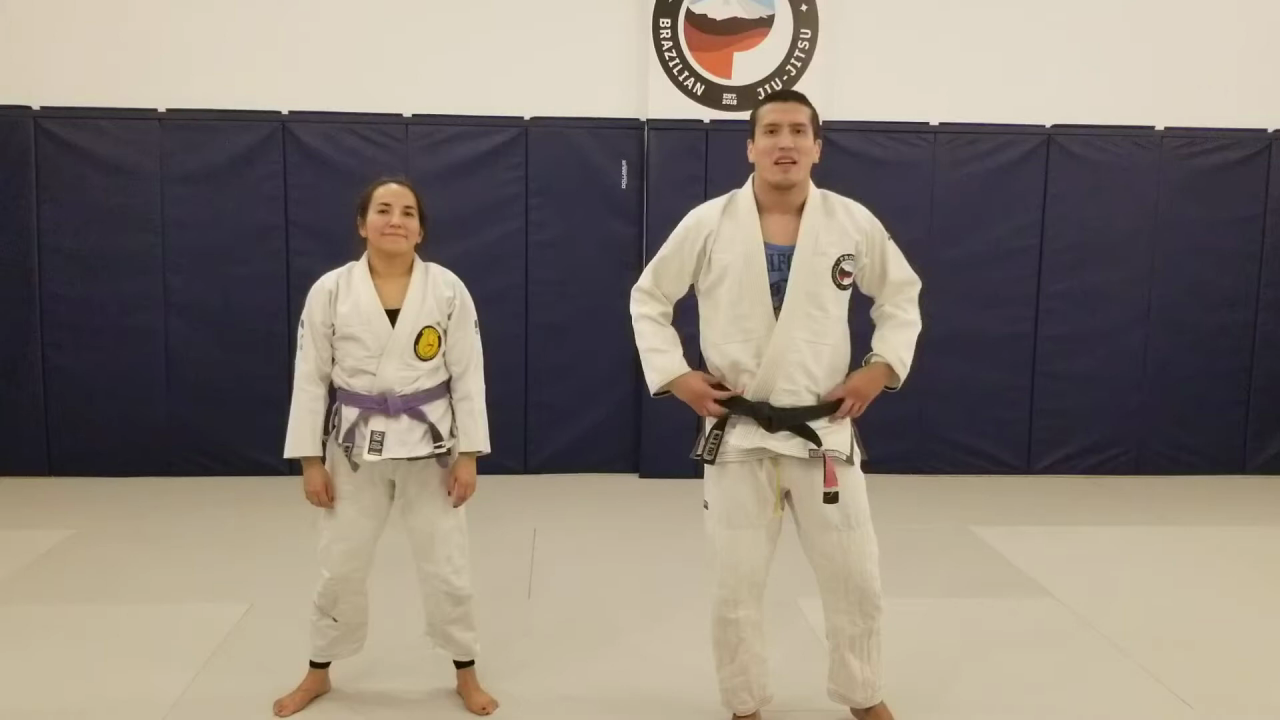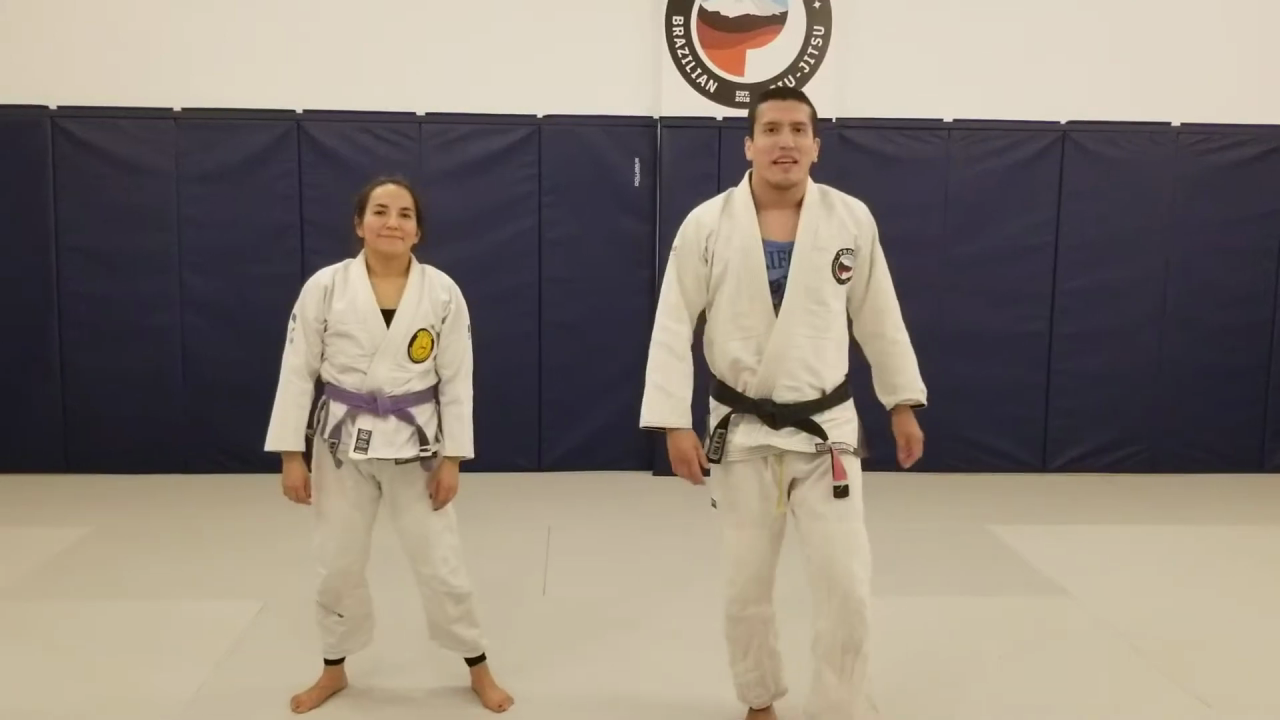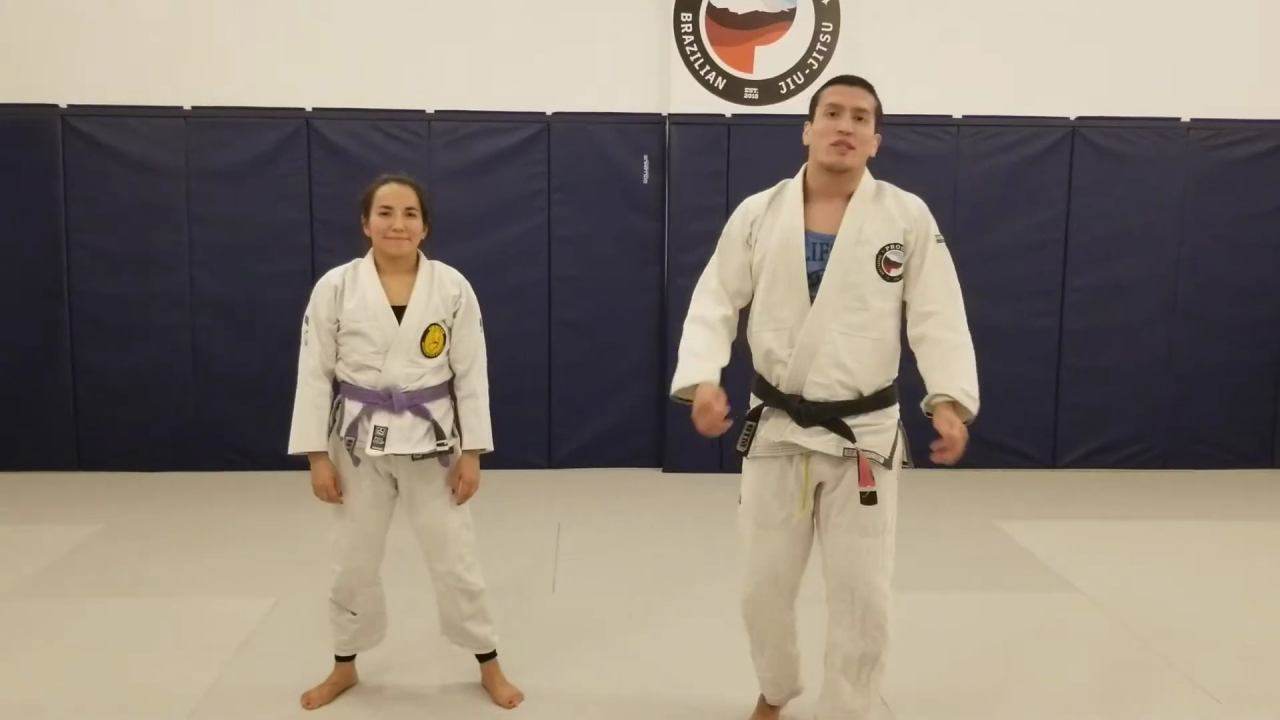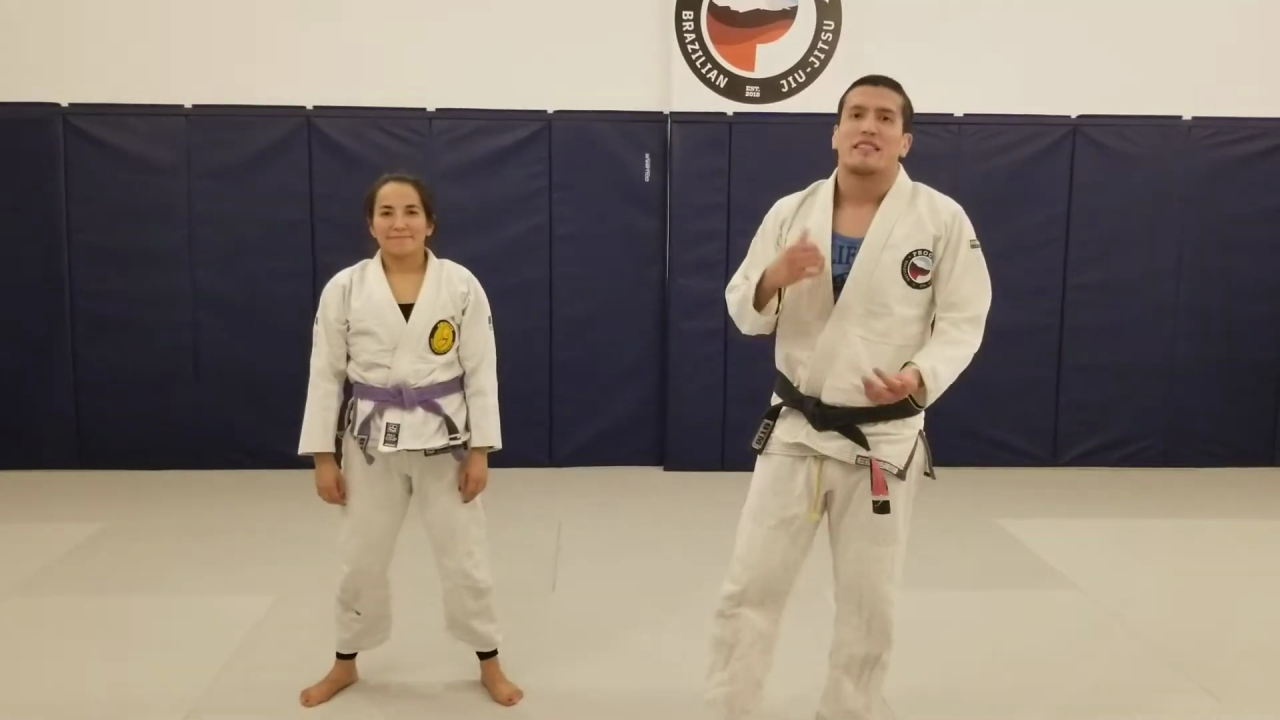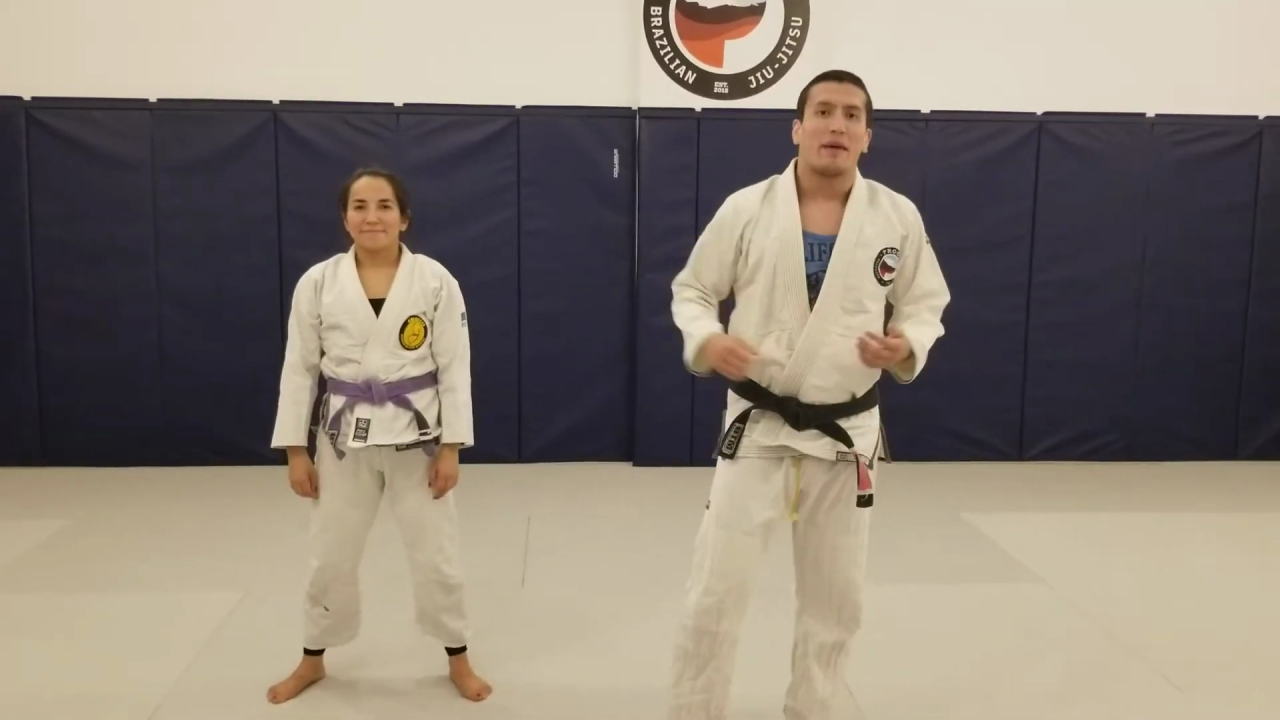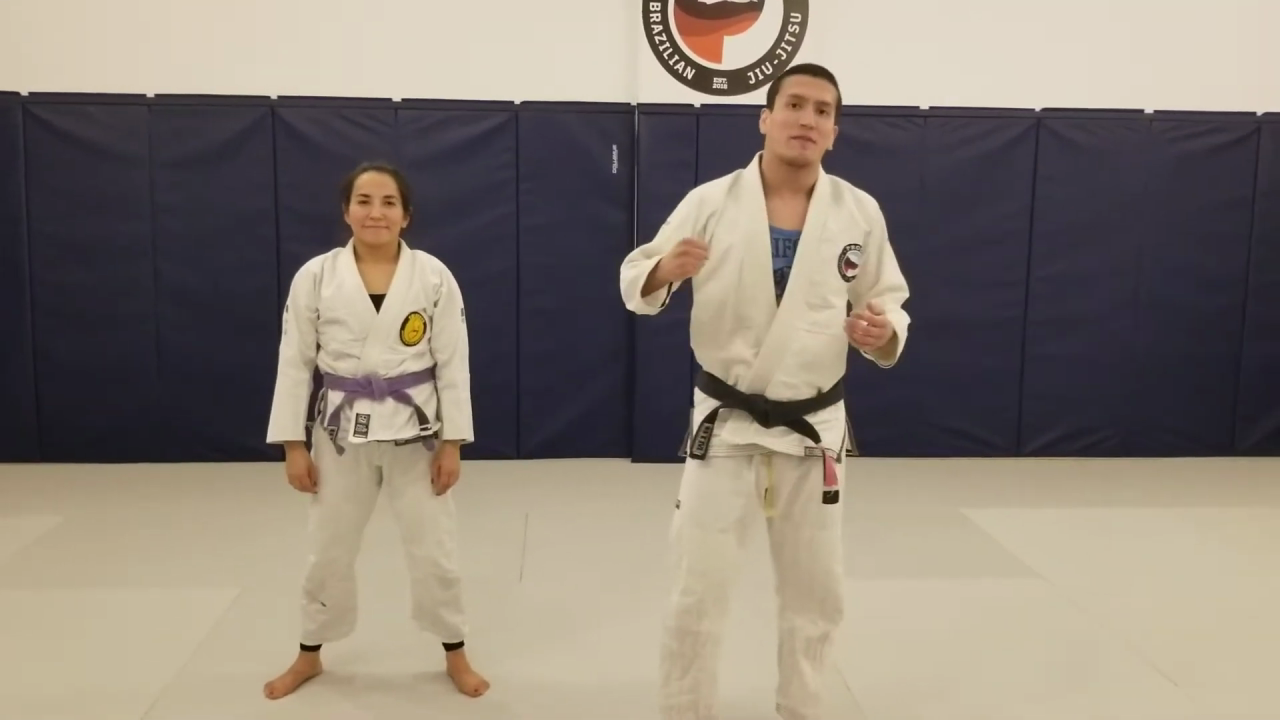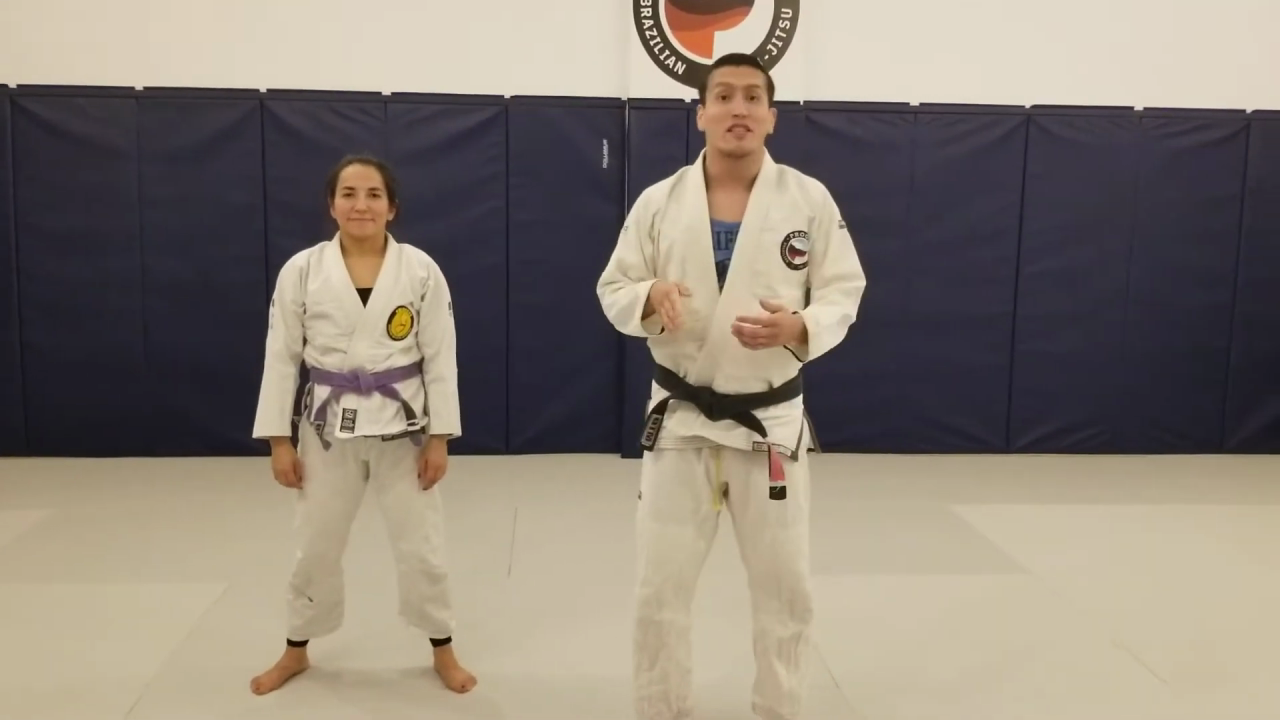
dt=0.5s
person 1, frame 1
left shoulder: (854, 223)
right shoulder: (707, 224)
left elbow: (903, 295)
right elbow: (647, 300)
left wrist: (883, 367)
right wrist: (675, 375)
left hip: (822, 433)
right hip: (738, 435)
left knee: (855, 580)
right knee: (736, 588)
person 1, frame 2
left shoulder: (851, 218)
right shoulder: (707, 224)
left elbow: (877, 317)
right elbow: (674, 327)
left wrist: (903, 403)
right wrist: (674, 423)
left hip: (827, 428)
right hip: (742, 430)
left knee: (844, 589)
right knee: (745, 587)
person 1, frame 3
left shoulder: (908, 215)
right shoulder: (758, 213)
left elbow: (938, 319)
right elbow: (712, 304)
left wrist: (950, 402)
right wrist: (702, 380)
left hip: (864, 432)
right hip: (777, 429)
left knee: (862, 600)
right knee: (765, 589)
person 1, frame 4
left shoulder: (942, 218)
right shoulder: (790, 212)
left elbow: (963, 321)
right elbow: (738, 302)
left wrist: (920, 377)
right wrist: (773, 280)
left hip: (884, 438)
right hip: (794, 429)
left knee: (867, 606)
right knee: (749, 589)
person 1, frame 5
left shoulder: (897, 215)
right shoulder: (745, 208)
left elbow: (924, 306)
right elbow: (691, 291)
left wrist: (907, 349)
right wrist: (705, 342)
left hip: (847, 433)
right hip: (760, 428)
left knee: (834, 598)
right knee: (715, 593)
person 1, frame 6
left shoulder: (859, 211)
right shoulder: (710, 202)
left elbow: (884, 298)
right elbow: (636, 278)
left wrist: (885, 333)
right wrist: (662, 271)
left hip: (815, 428)
right hip: (725, 424)
left knee: (815, 590)
right knee: (698, 592)
person 1, frame 7
left shoulder: (809, 198)
right shoulder: (659, 201)
left elbow: (843, 293)
right elbow: (613, 290)
left wrist: (798, 328)
right wrist: (651, 300)
left hip: (771, 422)
right hip: (681, 420)
left knee: (784, 587)
right knee: (661, 587)
person 2, frame 1
left shoulder: (447, 289)
right shoulder: (330, 290)
left elbow: (468, 376)
right elbow: (310, 378)
left wrist: (469, 455)
right wrist: (311, 460)
left hip: (429, 445)
right hip: (356, 446)
left knee: (446, 565)
right knee: (340, 564)
left ankle: (466, 672)
right ankle: (318, 672)
person 2, frame 2
left shoulder: (442, 292)
right shoulder: (325, 286)
left elbow: (457, 381)
right elbow: (297, 371)
left wrist: (452, 458)
right wrist: (291, 454)
left hip: (415, 445)
right hip: (343, 444)
left knee: (441, 564)
right knee: (338, 563)
left ankle: (478, 667)
right ankle: (334, 669)
person 2, frame 3
left shoulder: (452, 287)
right shoulder: (335, 287)
left elbow: (471, 373)
right elbow: (314, 374)
left wrist: (472, 452)
right wrist: (317, 455)
left hip: (431, 441)
right hip: (359, 442)
left knee: (455, 559)
right knee: (352, 561)
left ankle: (488, 664)
right ankle: (344, 666)
person 2, frame 4
left shoulder: (461, 285)
right shoulder: (344, 288)
left elbow: (481, 372)
right elbow: (325, 374)
left wrist: (480, 451)
right wrist: (323, 456)
left hip: (445, 439)
right hip: (372, 442)
left knee: (464, 557)
right knee: (360, 559)
left ankle: (489, 662)
right ankle: (345, 663)
person 2, frame 5
left shoulder: (435, 280)
right shoulder: (317, 282)
left elbow: (454, 367)
right elbow: (299, 368)
left wrist: (451, 447)
right wrist: (295, 450)
left hip: (416, 434)
right hip: (345, 436)
left knee: (436, 552)
right knee: (331, 554)
left ankle: (458, 659)
right ankle: (313, 659)
person 2, frame 6
left shoulder: (434, 276)
right shoulder: (315, 276)
left elbow: (453, 363)
right elbow: (295, 363)
left wrist: (453, 443)
right wrist: (293, 444)
left hip: (415, 429)
right hip: (342, 431)
left knee: (434, 548)
right knee: (328, 549)
left ankle: (455, 654)
right ankle: (309, 654)
person 2, frame 7
left shoulder: (420, 269)
right shoulder: (301, 270)
left elbow: (441, 358)
right elbow: (282, 357)
left wrist: (439, 438)
right wrist: (279, 440)
left hip: (402, 425)
right hip: (329, 426)
left knee: (421, 544)
right knee: (316, 544)
left ankle: (442, 650)
right ankle: (296, 650)
